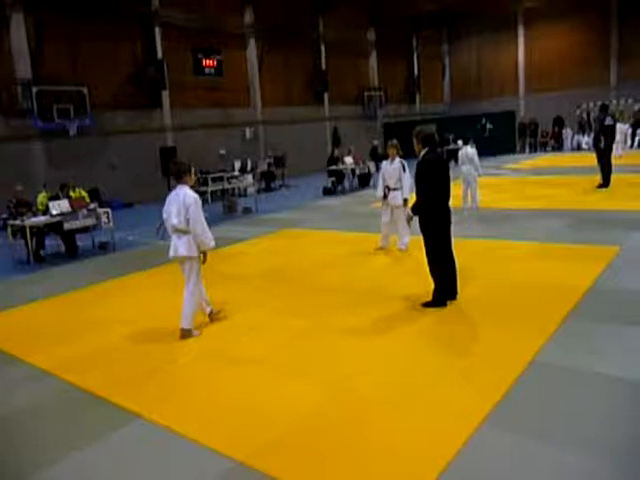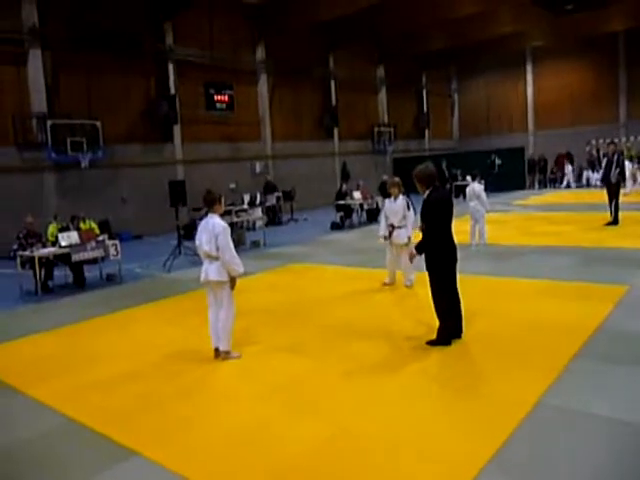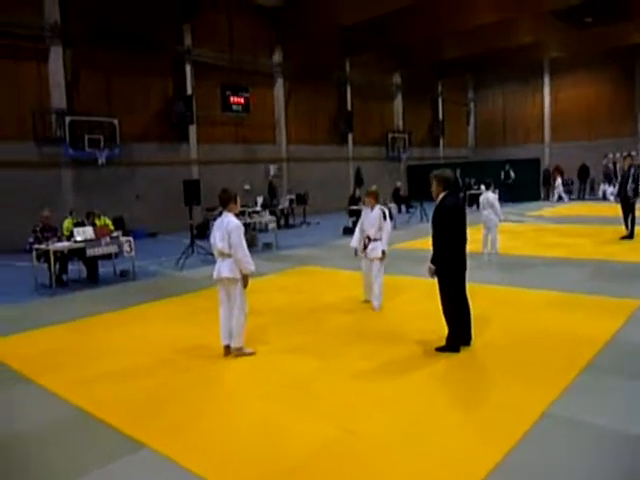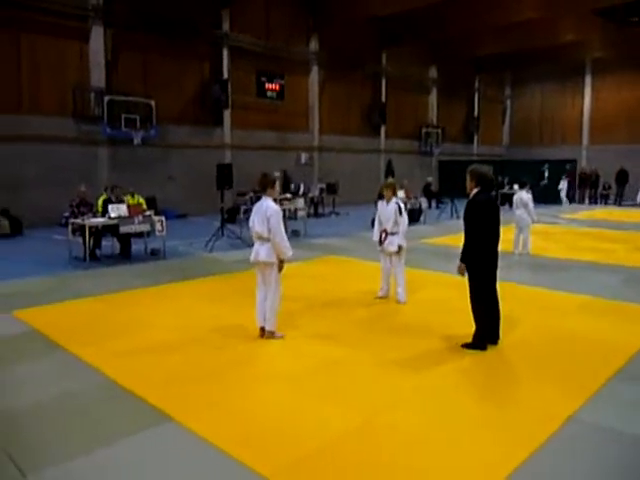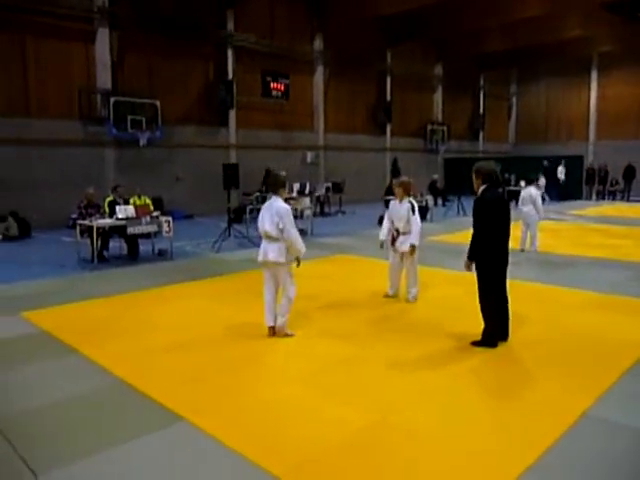
dt=1s
person 1, frame 1
left shoulder: (426, 162)
right shoulder: (439, 158)
left elbow: (425, 193)
left wrist: (413, 211)
left hip: (431, 216)
right hip: (442, 212)
left knee: (435, 257)
right knee: (445, 253)
left ankle: (440, 297)
right ankle: (450, 292)
person 1, frame 2
left shoulder: (431, 201)
right shoulder: (443, 193)
left elbow: (432, 233)
left wrist: (417, 250)
right wrist: (424, 227)
left hip: (438, 253)
right hip: (448, 249)
left knee: (441, 295)
right knee: (450, 291)
left ankle: (445, 335)
right ankle: (456, 330)
person 1, frame 3
left shoulder: (444, 206)
right shoulder: (456, 201)
left elbow: (442, 238)
left wrist: (434, 262)
left hip: (447, 261)
right hip: (458, 257)
left knee: (450, 302)
right knee: (460, 298)
left ankle: (454, 342)
right ankle: (465, 337)
person 1, frame 4
left shoulder: (475, 202)
right shoulder: (491, 199)
left elbow: (471, 235)
left wrist: (464, 260)
left hip: (478, 258)
right hip: (490, 255)
left knee: (479, 299)
right knee: (490, 295)
left ankle: (480, 340)
right ankle: (492, 335)
person 1, frame 5
left shoulder: (482, 200)
right shoulder: (500, 196)
left elbow: (479, 233)
right elbow: (504, 227)
left wrist: (471, 257)
left hip: (487, 256)
right hip: (501, 253)
left knee: (488, 296)
right knee: (500, 293)
left ankle: (491, 337)
right ankle: (502, 332)
person 2, frame 1
left shoulder: (171, 197)
right shoulder: (191, 197)
left elbow: (167, 221)
right elbow: (198, 226)
right wrist: (205, 247)
left hip: (177, 243)
right hip: (189, 244)
left knee: (195, 280)
right knee: (192, 286)
left ankle: (208, 310)
right ankle: (186, 328)
person 2, frame 2
left shoulder: (203, 225)
right shoulder: (220, 225)
right elbow: (227, 253)
right wrist: (234, 273)
left hip: (208, 270)
right hip: (220, 271)
left knee: (214, 309)
right knee: (226, 310)
left ankle: (217, 348)
right ankle: (224, 350)
person 2, frame 3
left shoulder: (218, 223)
right shoulder: (235, 224)
right elbow: (239, 251)
right wrist: (246, 271)
left hip: (221, 267)
right hip: (233, 268)
left knee: (225, 307)
right knee: (239, 308)
left ankle: (227, 346)
right ankle: (238, 347)
person 2, frame 4
left shoulder: (257, 207)
right shoulder: (273, 209)
right elbow: (278, 236)
right wrist: (283, 257)
left hip: (258, 251)
right hip: (270, 253)
left knee: (262, 290)
right knee: (273, 292)
left ankle: (262, 327)
right ankle: (269, 330)
person 2, frame 5
left shoulder: (265, 207)
right shoulder: (283, 208)
right elbow: (290, 234)
right wrist: (298, 253)
left hip: (266, 250)
right hip: (279, 251)
left knee: (270, 289)
right knee: (288, 290)
left ankle: (271, 326)
right ankle: (280, 327)
person 3, frame 1
left shoulder: (401, 163)
right shoulder: (384, 164)
left elbow: (406, 180)
right elbow: (381, 180)
left wrist: (405, 197)
right wrist: (381, 195)
left hip: (397, 195)
right hip: (387, 195)
left knee: (401, 220)
right knee: (385, 220)
left ankle: (403, 244)
right ankle: (384, 243)
person 3, frame 2
left shoulder: (405, 201)
right shoulder: (387, 202)
left elbow: (410, 218)
right elbow: (384, 218)
left wrist: (409, 235)
right wrist: (384, 233)
left hip: (401, 233)
right hip: (391, 233)
left knee: (405, 259)
right knee: (390, 258)
left ankle: (409, 280)
right ankle: (391, 279)
person 3, frame 3
left shoulder: (382, 211)
right shoulder: (365, 211)
left elbow: (386, 230)
right elbow: (360, 228)
left wrist: (384, 248)
right wrist: (356, 244)
left hip: (377, 246)
right hip: (367, 245)
left knee: (376, 274)
right knee: (366, 273)
left ankle: (376, 303)
right ankle: (369, 296)
person 3, frame 4
left shoulder: (398, 205)
right shoulder: (381, 204)
left elbow: (403, 225)
right elbow: (378, 221)
left wrist: (400, 243)
right wrist: (378, 238)
left hip: (395, 239)
right hip: (385, 239)
left knee: (398, 268)
right knee: (385, 267)
left ankle: (401, 296)
right ankle: (384, 292)
person 3, frame 5
left shoulder: (411, 205)
right shoulder: (393, 204)
left elbow: (416, 225)
right elbow: (387, 221)
left wrist: (414, 243)
right wrist: (383, 237)
left hip: (407, 240)
right hip: (396, 239)
left knee: (410, 268)
right knee: (393, 266)
left ankle: (412, 294)
right ankle: (393, 291)
